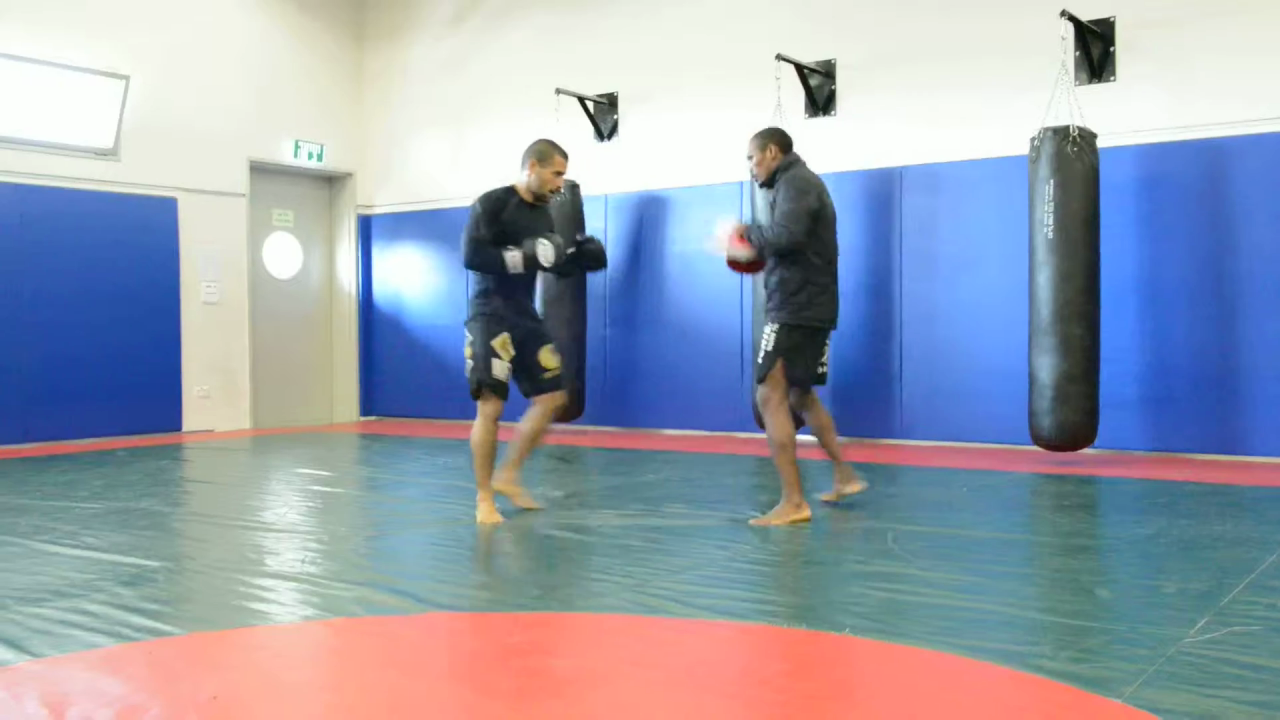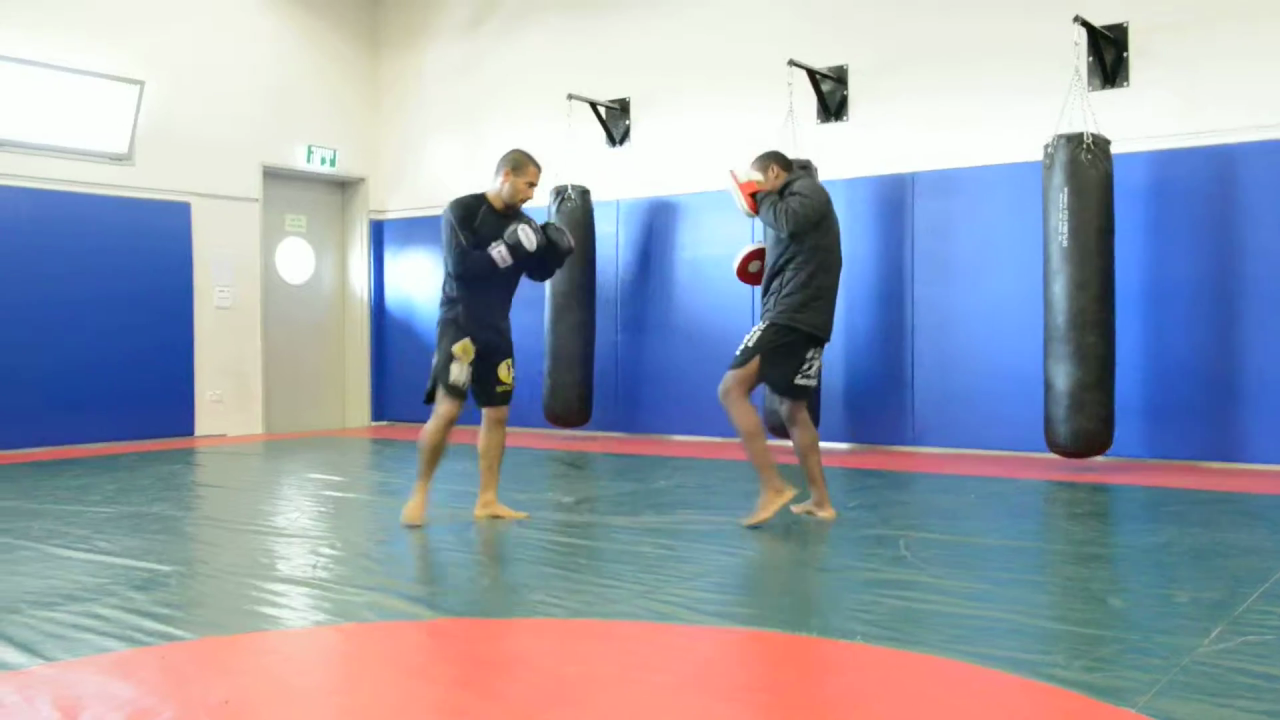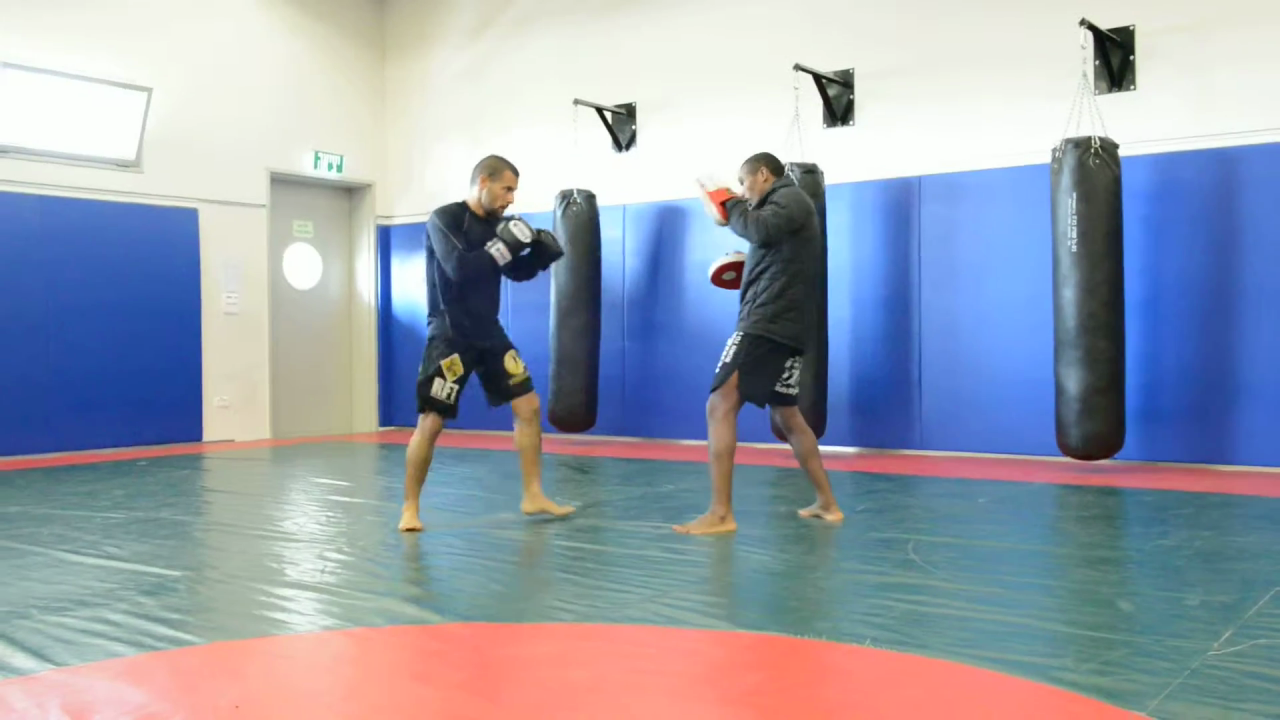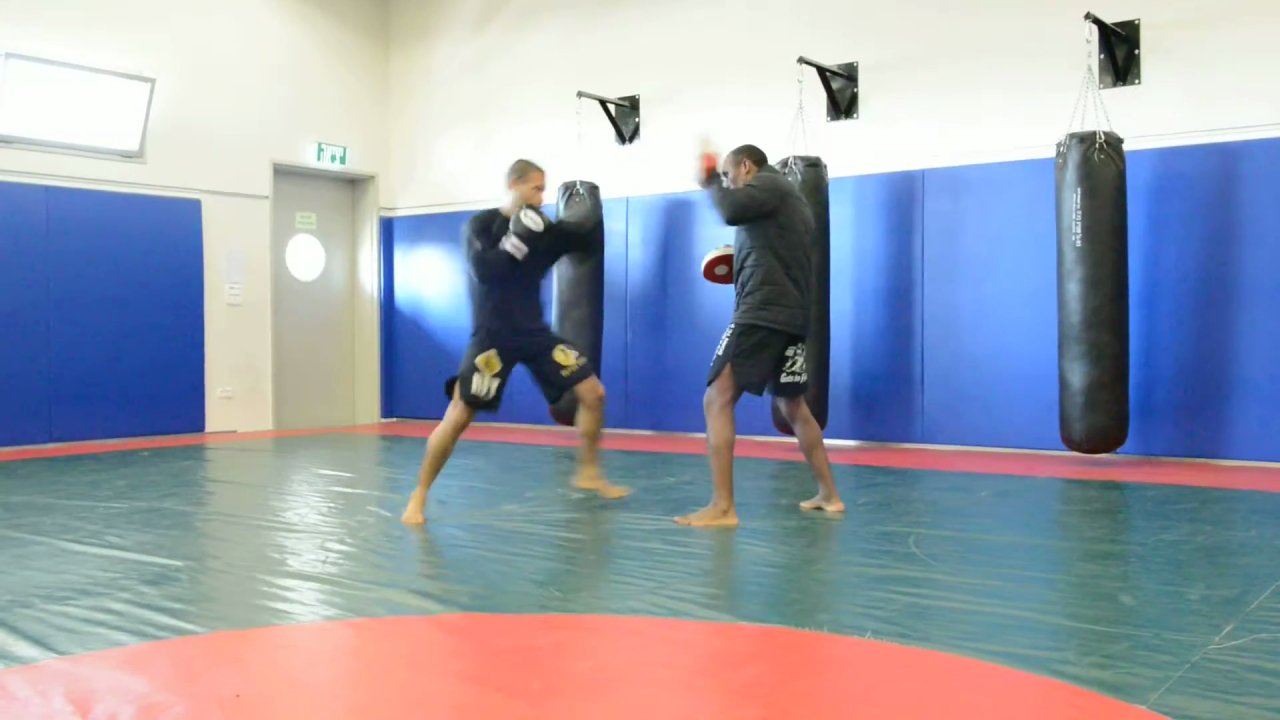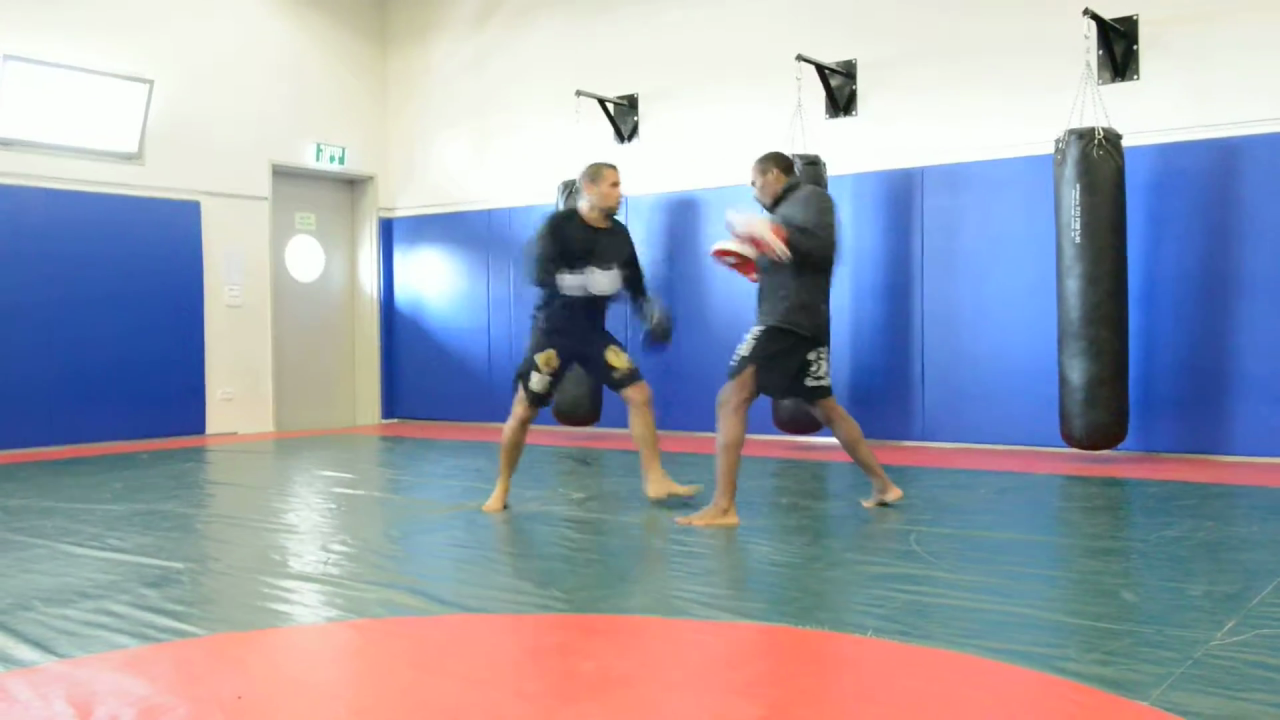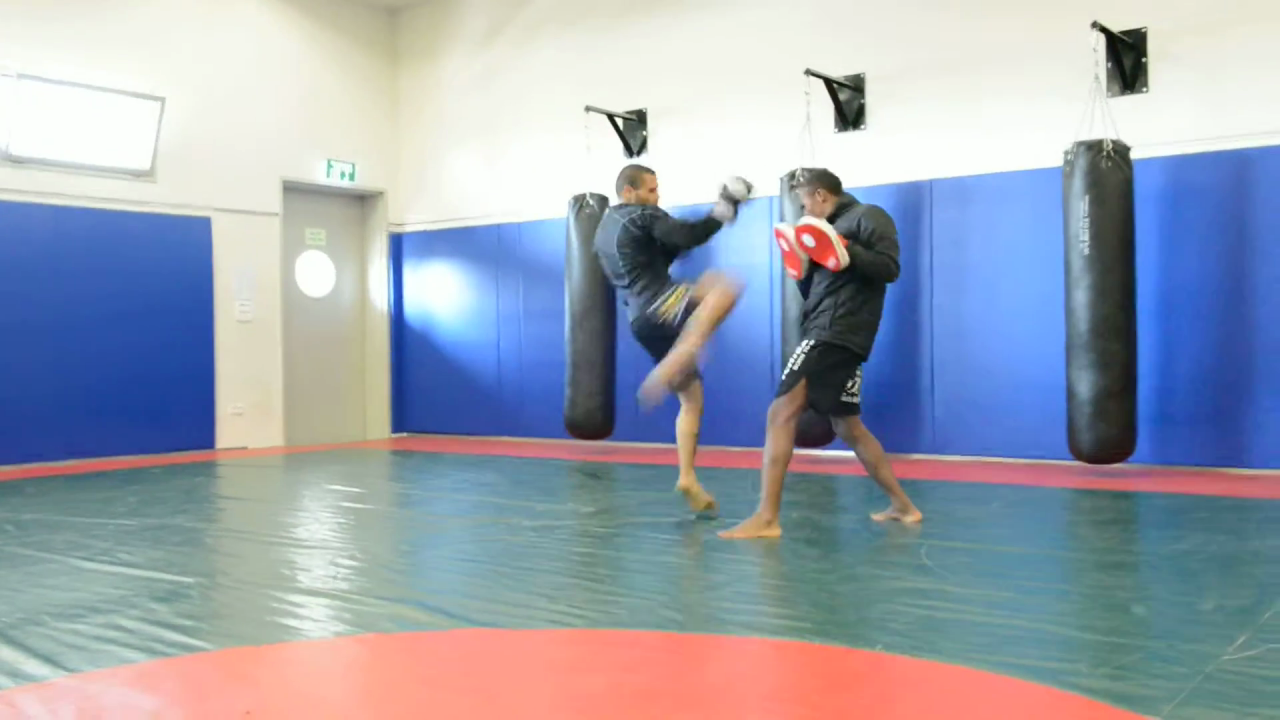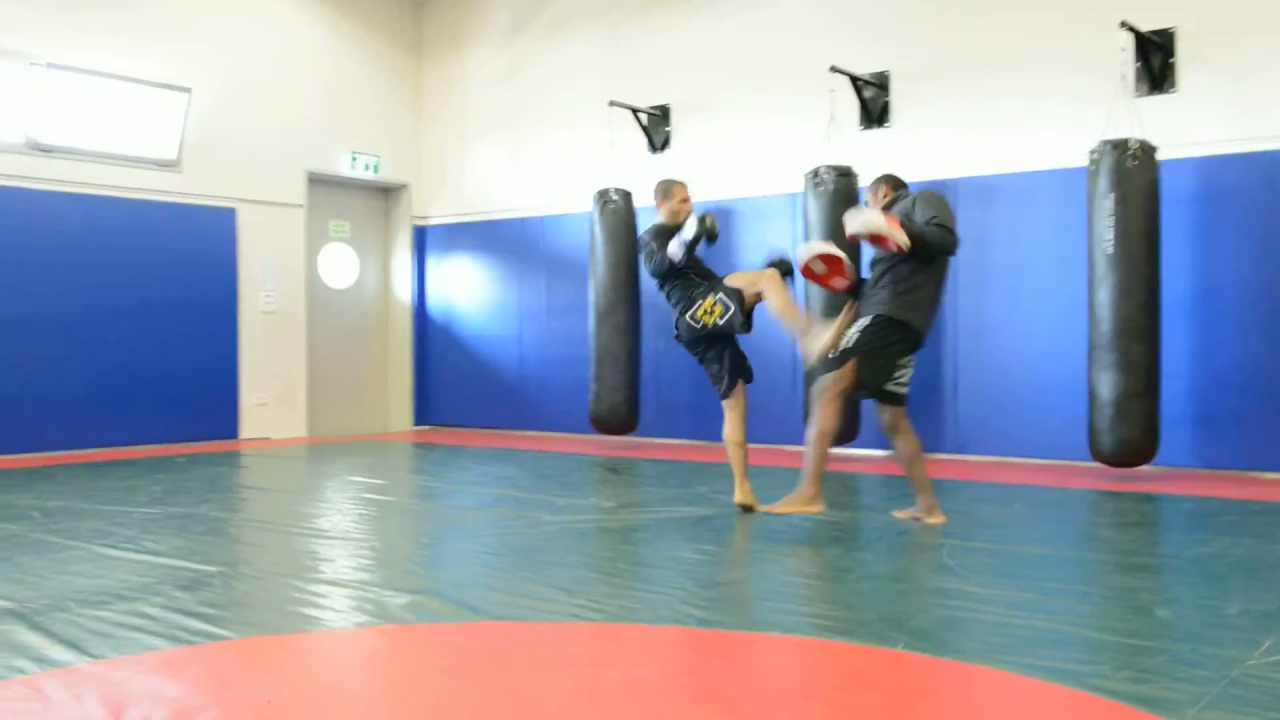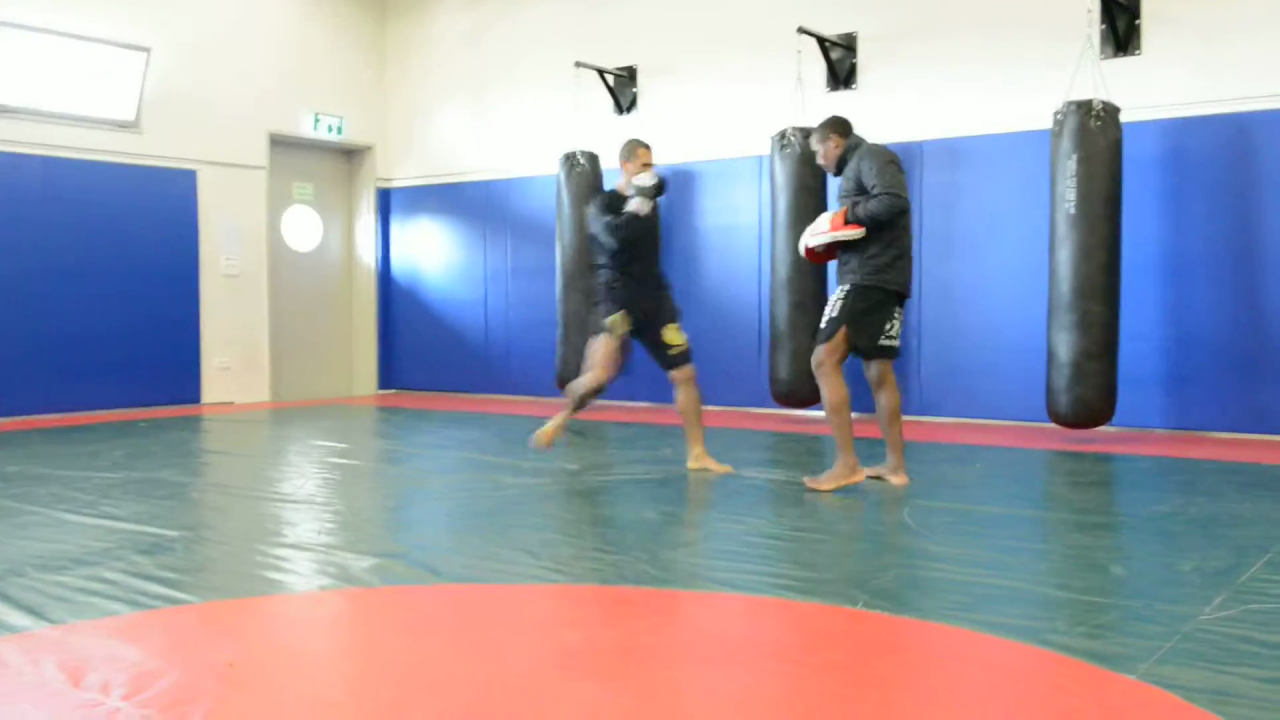
dt=0.3s
person 1, frame 1
left shoulder: (797, 184)
right shoulder: (800, 183)
left elbow: (789, 239)
left wrist: (748, 235)
right wrist: (759, 248)
left hip: (795, 310)
right hip: (813, 308)
left knee: (770, 397)
right knee: (802, 396)
left ankle: (793, 502)
right ankle: (844, 475)
person 1, frame 2
left shoulder: (808, 189)
right shoulder: (802, 196)
left elbow: (788, 221)
left wrist: (759, 199)
right wrist: (768, 266)
left hip: (792, 316)
right hip: (808, 318)
left knee: (732, 389)
right knee: (793, 409)
left ankle: (772, 486)
right ankle: (820, 499)
person 1, frame 3
left shoulder: (791, 198)
right shoulder: (788, 205)
left elbow: (759, 230)
left wrist: (729, 206)
right wrist: (745, 274)
left hip: (765, 325)
right hip: (788, 328)
left knee: (720, 406)
right knee: (787, 415)
left ankle: (720, 513)
right ankle: (826, 502)
person 1, frame 4
left shoulder: (770, 185)
right shoulder: (789, 198)
left elbow: (730, 210)
left wrist: (712, 179)
right wrist: (740, 264)
left hip: (760, 315)
right hip: (791, 317)
left knee: (717, 400)
right knee: (793, 404)
left ankle: (722, 507)
right ankle: (829, 493)
person 1, frame 5
left shoulder: (810, 197)
right shoulder: (786, 209)
left elbow: (821, 249)
left wrist: (772, 235)
right wrist: (755, 262)
left hip: (785, 321)
right hip: (804, 323)
left knee: (732, 399)
right knee: (825, 408)
left ankle: (723, 505)
right ankle: (883, 484)
person 1, frame 6
left shoulder: (868, 217)
right shoulder: (826, 230)
left elbow: (889, 268)
right elbow: (816, 293)
left wrist: (846, 253)
right wrist: (802, 264)
left hip: (835, 335)
right hip: (829, 335)
left knee: (781, 414)
right knee: (849, 425)
left ankle: (766, 518)
right ankle: (902, 505)
person 1, frame 7
left shoulder: (924, 201)
right shoulder: (902, 218)
left elbow: (945, 241)
left wrist: (897, 233)
left hip: (891, 316)
right hip: (895, 319)
left knee: (827, 389)
right knee: (893, 417)
left ankle: (809, 492)
right ankle: (927, 505)
person 1, frame 8
left shoulder: (871, 157)
right shoulder: (860, 167)
left elbow: (895, 202)
left wrist: (850, 213)
right wrist: (840, 241)
left hip: (868, 279)
right hip: (885, 281)
left knee: (825, 360)
right knee: (879, 372)
left ankle: (847, 463)
right ankle: (896, 465)
person 2, frame 1
left shoulder: (543, 211)
right shoulder: (492, 203)
left elbow: (556, 264)
right elbow: (472, 256)
left wrist: (583, 254)
right wrist: (525, 257)
left hip: (526, 319)
right hip: (492, 318)
left knee: (552, 398)
right knee: (491, 409)
left ankle: (508, 477)
right ankle: (484, 498)
person 2, frame 2
left shoulder: (519, 221)
right shoulder: (460, 210)
left elbow: (539, 271)
right elbow: (460, 266)
left wrist: (556, 248)
right wrist: (509, 248)
left hip: (497, 328)
right hip: (460, 324)
left knee: (497, 415)
right knee: (447, 411)
left ankle: (488, 499)
right ankle: (420, 492)
person 2, frame 3
left shoulder: (495, 222)
right shoulder: (443, 219)
left elbow: (516, 270)
right elbow: (461, 268)
left wrist: (541, 251)
right wrist: (507, 244)
left hip: (490, 334)
right hip: (449, 337)
left knee: (529, 407)
right knee: (430, 424)
left ankle: (533, 496)
right ankle: (410, 507)
person 2, frame 4
left shoulder: (538, 226)
right shoulder: (481, 225)
left elbow: (576, 244)
right elbow: (485, 270)
right wrist: (518, 236)
left hip: (534, 332)
right hip: (492, 336)
left knee: (594, 394)
right knee: (457, 416)
left ankle: (589, 474)
right ankle: (419, 497)
person 2, frame 5
left shoulder: (618, 232)
right shoulder: (559, 224)
left elbow: (634, 281)
right elbow: (541, 275)
left wrist: (653, 312)
right wrist: (587, 280)
left hip: (592, 332)
right hip: (555, 331)
left knee: (640, 396)
right knee: (522, 414)
left ankle: (657, 481)
right ankle: (501, 488)
person 2, frame 6
left shoulder: (605, 229)
right shoulder: (639, 214)
right elbow: (687, 236)
right wrist: (728, 204)
left hip: (645, 317)
right hip: (659, 302)
left knee: (693, 398)
right knee: (724, 290)
left ankle: (688, 479)
right ankle: (676, 363)
person 2, frame 7
left shoulder: (677, 236)
right shoulder: (656, 234)
left elbow: (711, 280)
right elbow: (659, 267)
left wrist: (769, 266)
right wrist: (687, 235)
left hip: (701, 327)
right hip: (699, 310)
left knee: (734, 407)
right knee: (768, 280)
left ankle: (742, 489)
right ankle: (814, 339)
person 2, frame 8
left shoulder: (646, 205)
right shoulder: (604, 205)
right elbow: (620, 239)
right wrist: (642, 197)
left hip: (652, 300)
right hip: (617, 299)
left knee: (685, 375)
right knee: (602, 374)
left ankle: (698, 454)
right ankle: (561, 420)
